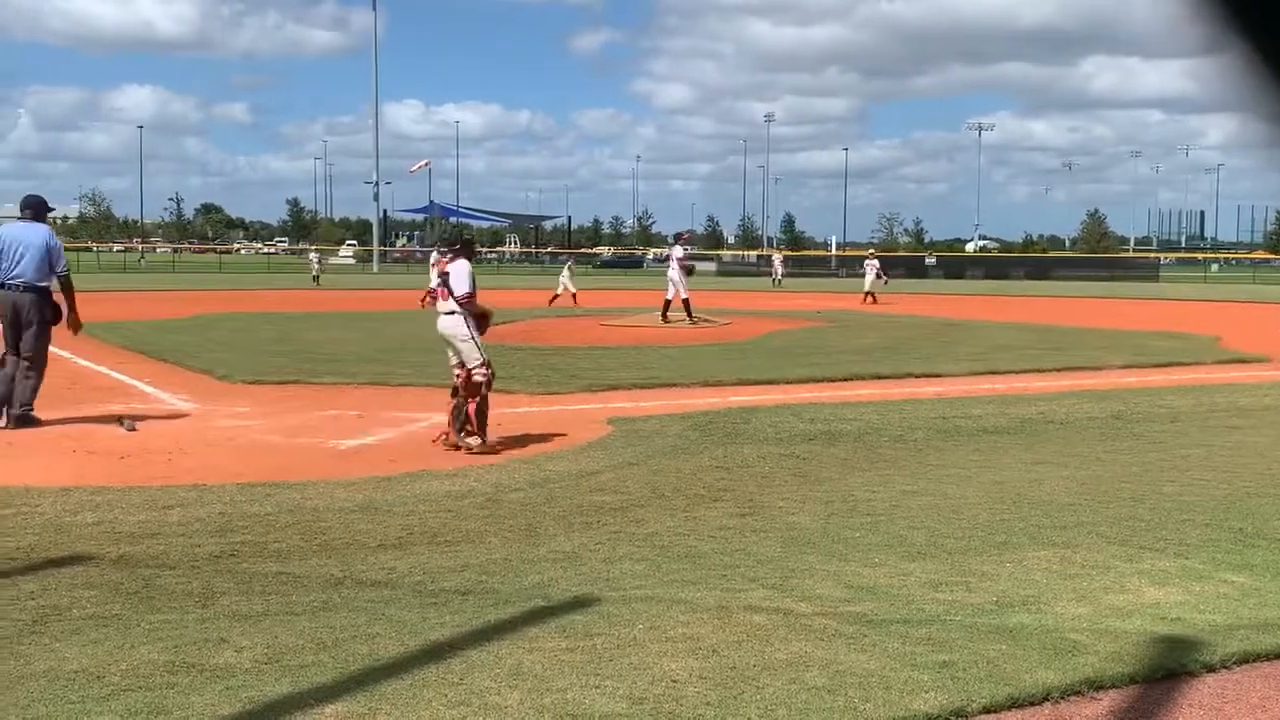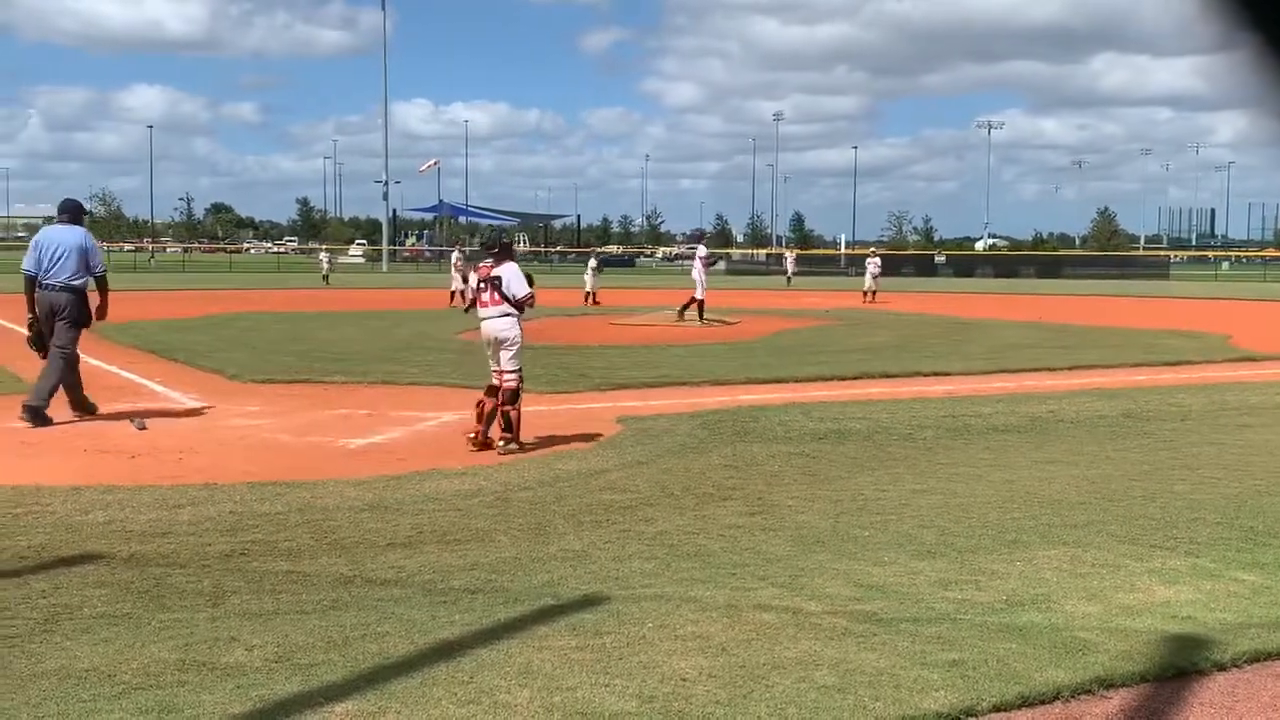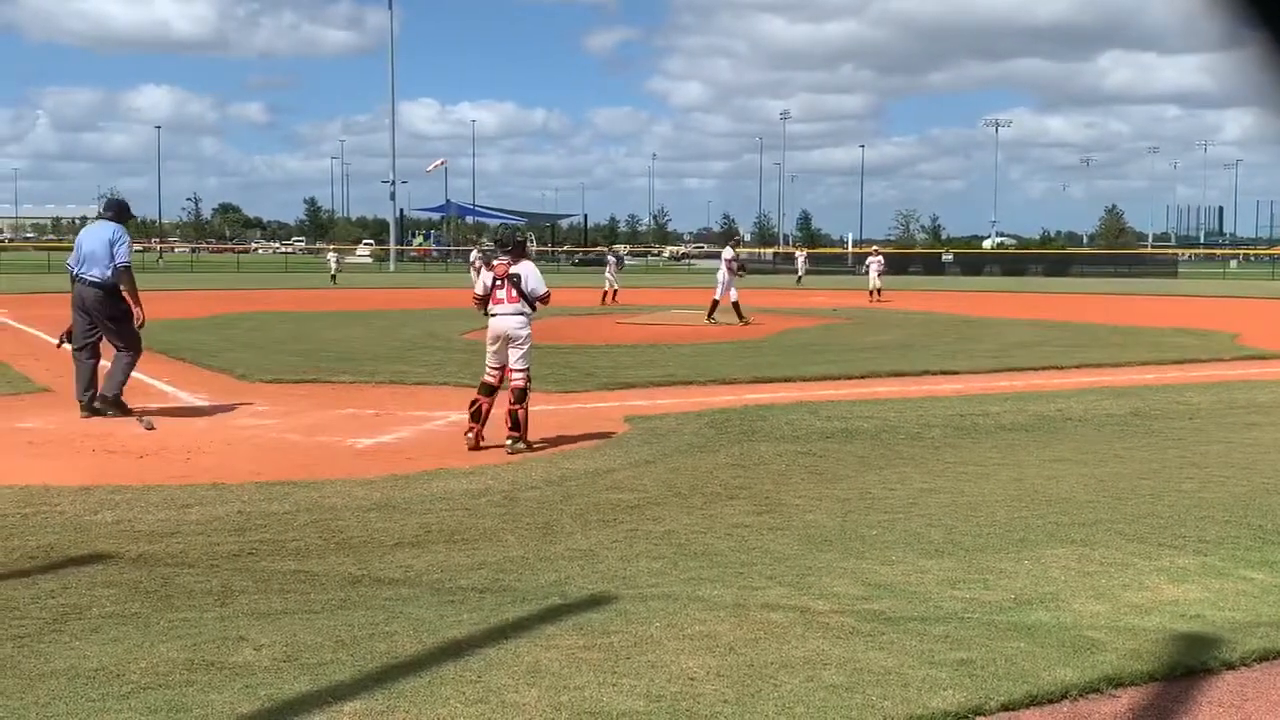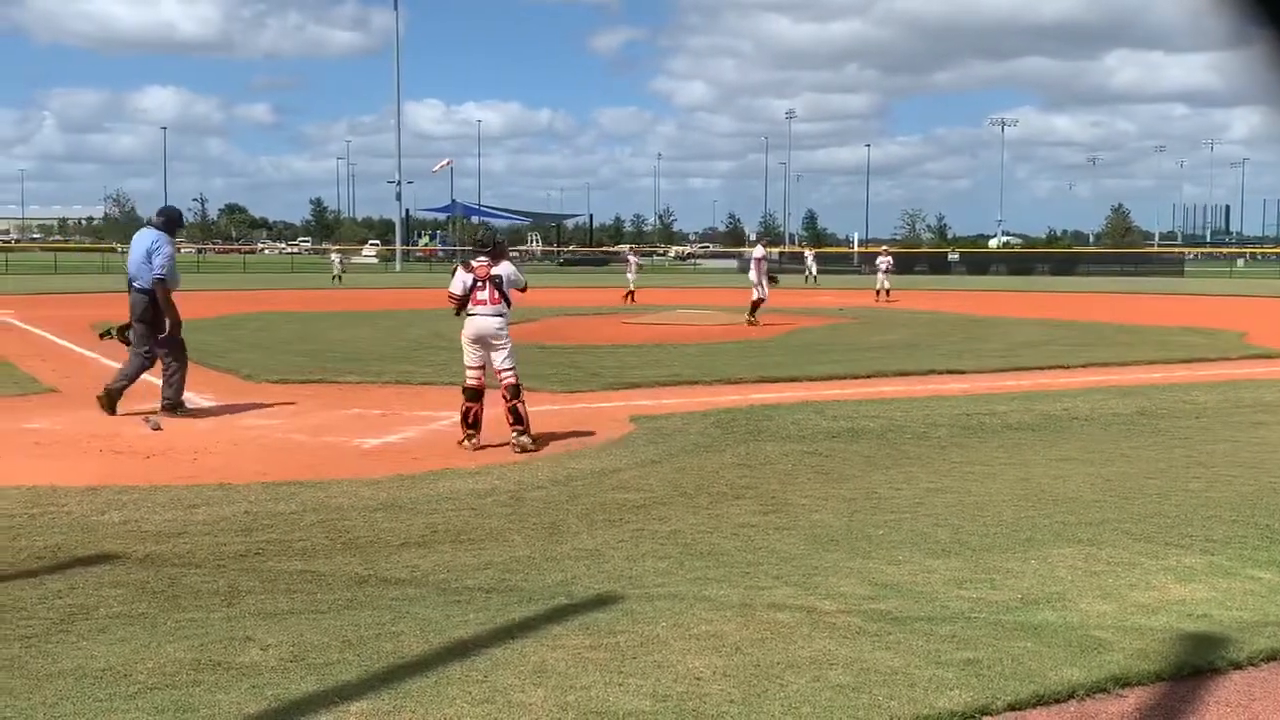
dt=0.4s
person 1, frame 1
left shoulder: (442, 266)
right shoulder: (462, 265)
left elbow: (430, 299)
right elbow: (465, 300)
right wrist: (483, 309)
left hip: (442, 321)
right hip: (459, 322)
left knee: (461, 378)
right knee: (481, 374)
left ankle: (454, 434)
right ankle: (474, 435)
person 1, frame 2
left shoulder: (476, 271)
right shoulder: (510, 268)
left elbow: (471, 302)
right elbow: (528, 300)
right wrist: (529, 288)
left hip: (486, 326)
right hip: (507, 325)
left knee: (497, 379)
right knee: (511, 380)
left ankle: (480, 434)
right ankle: (507, 439)
person 1, frame 3
left shoulder: (488, 269)
right shoulder: (527, 266)
left elbow: (479, 302)
right elbow: (545, 298)
left hip: (495, 323)
right hip: (519, 324)
left knee: (492, 376)
right knee: (519, 380)
left ankle: (474, 432)
right ankle: (515, 438)
person 1, frame 4
left shoulder: (465, 269)
right shoulder: (505, 267)
left elbow: (455, 302)
right elbow: (522, 286)
left hip: (473, 324)
right hip: (498, 324)
left knee: (474, 380)
right knee: (509, 378)
left ankle: (472, 436)
right ankle: (520, 434)
person 2, frame 1
right shoulder: (48, 235)
right elbow: (63, 276)
right wrist: (73, 310)
right hip: (35, 299)
right knee: (33, 357)
right ankle: (20, 412)
person 2, frame 2
left shoulder: (41, 235)
right shoulder: (85, 236)
left elbow: (29, 276)
right elbow: (99, 275)
left wrist: (31, 312)
right wrist: (103, 302)
left hip: (44, 297)
right hip: (71, 299)
left knee: (62, 351)
right knee: (62, 355)
left ankle: (79, 402)
right ankle: (35, 405)
person 2, frame 3
left shoulder: (85, 231)
right shoulder: (117, 232)
left elbow: (72, 268)
right elbow: (123, 271)
left wrist: (77, 305)
right wrist: (137, 305)
left hip: (79, 291)
right hip: (103, 295)
left knee: (84, 349)
right knee: (129, 346)
left ankle: (87, 402)
right ankle: (109, 397)
person 2, frame 4
left shoulder: (139, 235)
right shoulder: (162, 241)
left elbow: (133, 272)
right elbow: (159, 281)
right wrist: (170, 314)
left hip: (138, 297)
right hip: (152, 301)
left knee: (143, 353)
right knee: (174, 353)
left ankle: (111, 392)
right ankle: (171, 404)
